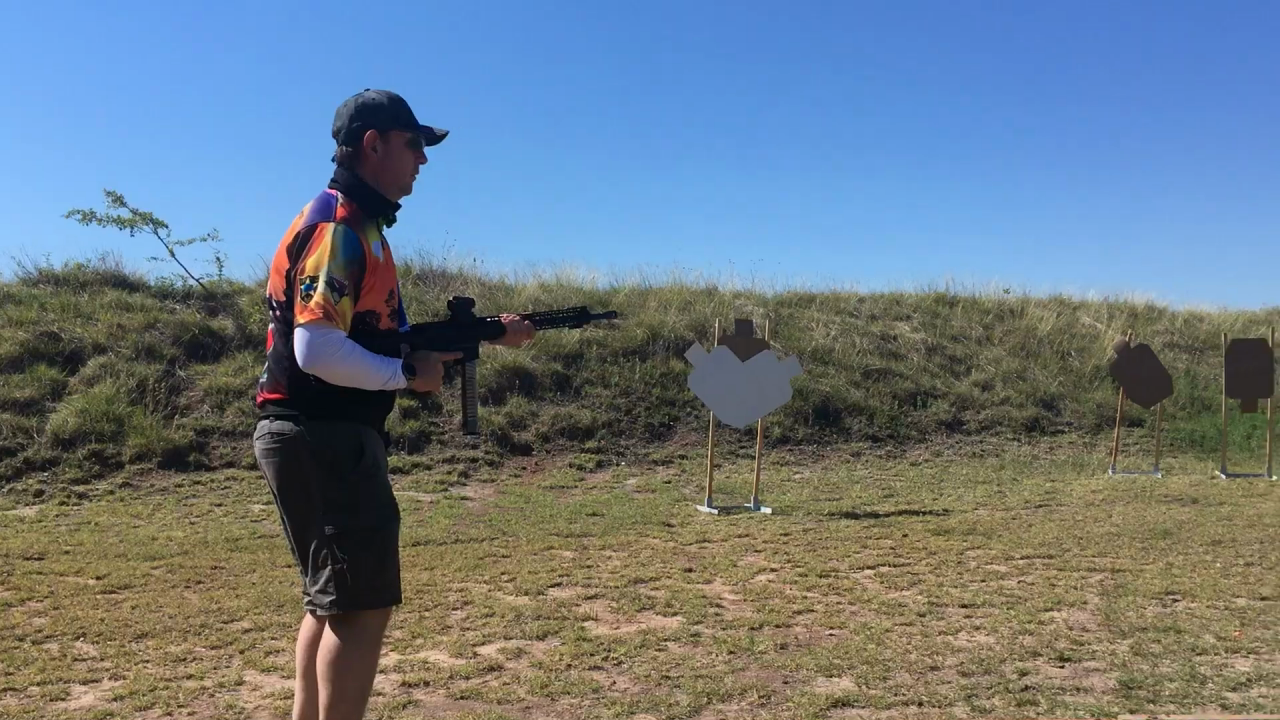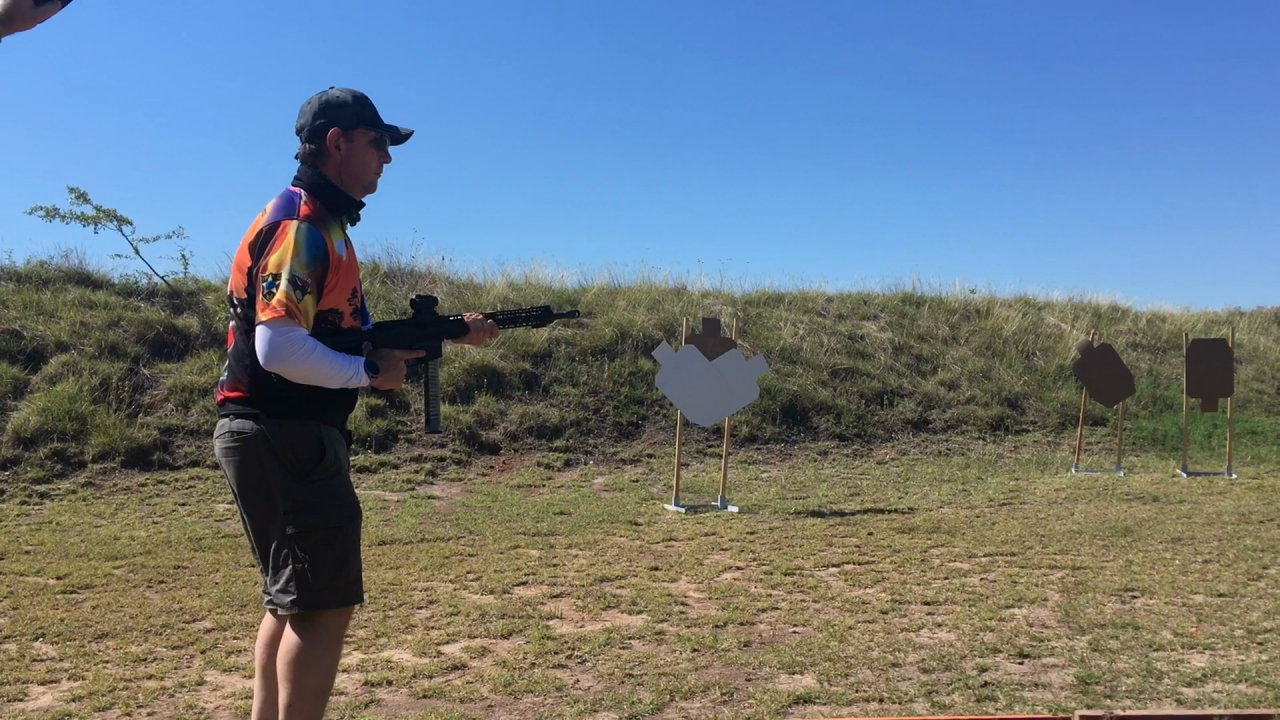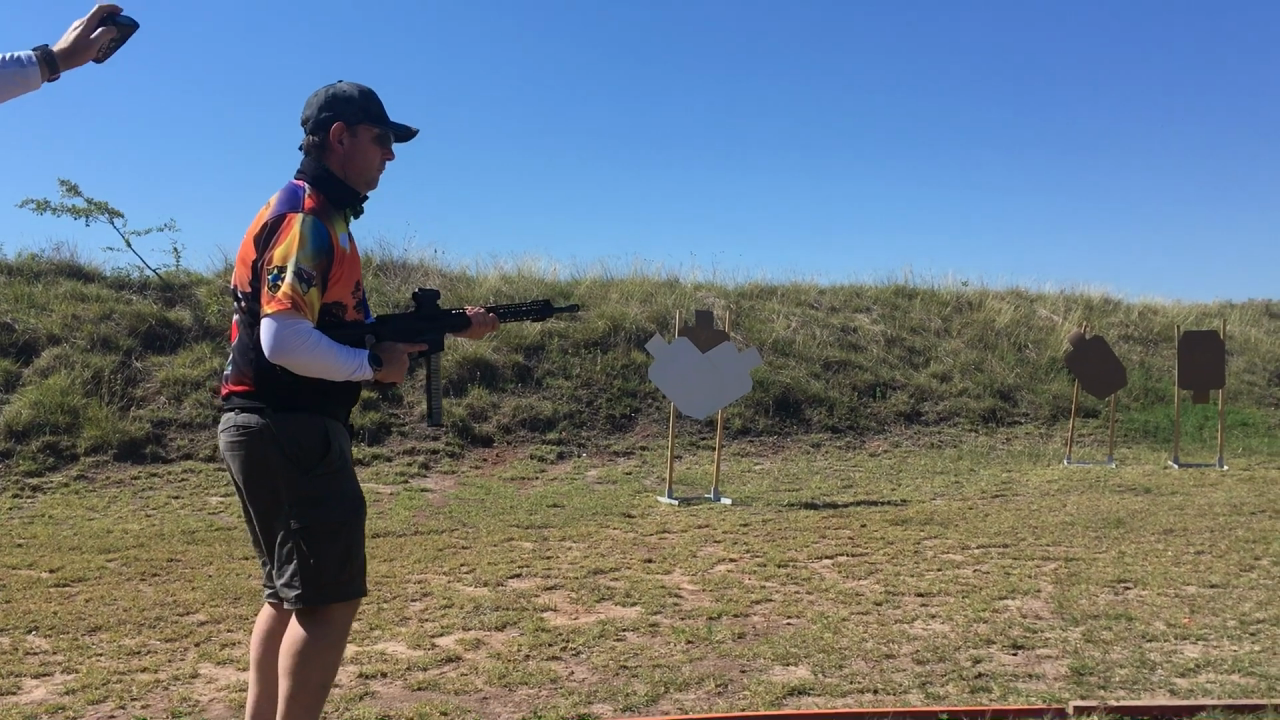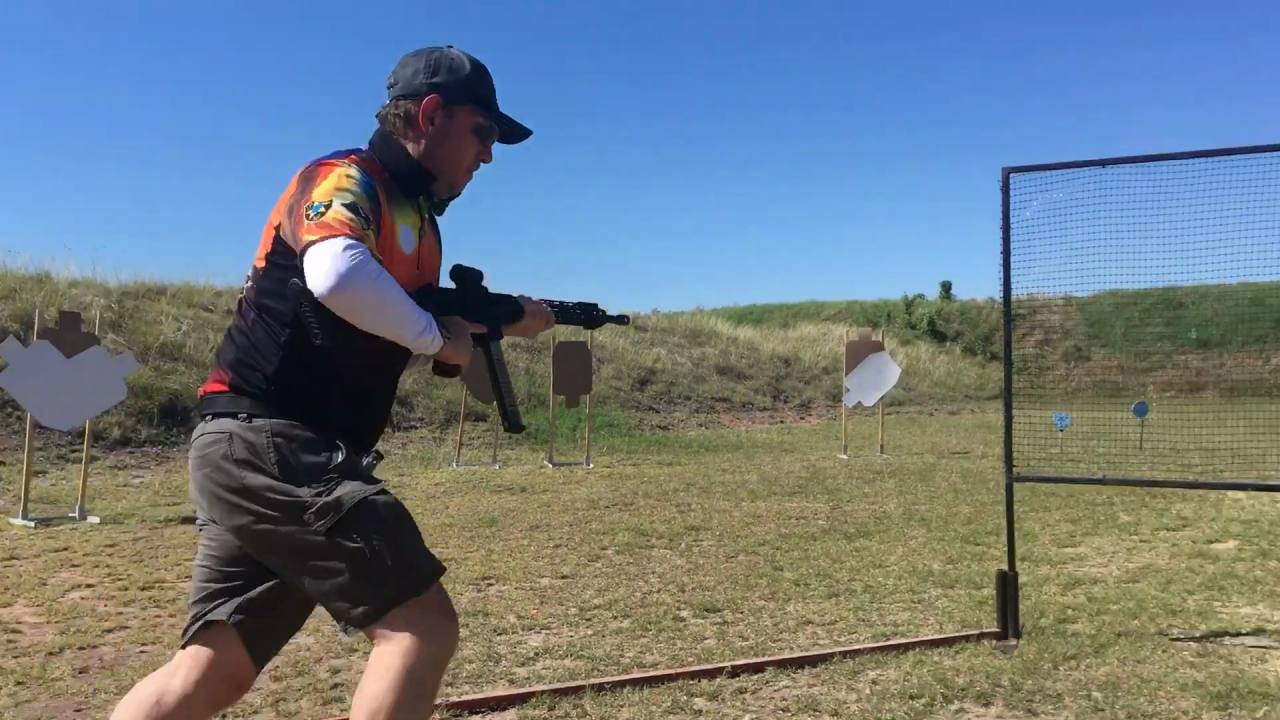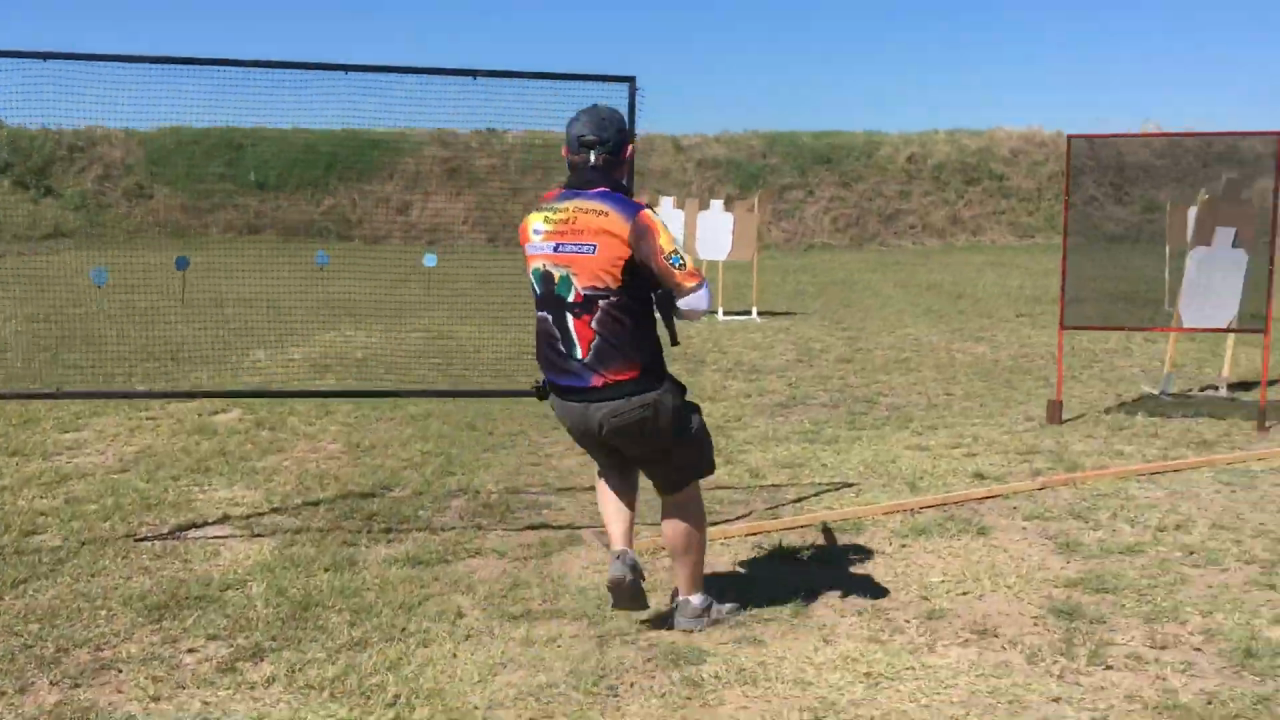
dt=1s
person 1, frame 1
left shoulder: (360, 226)
right shoulder: (337, 225)
left elbow: (388, 336)
right elbow: (318, 351)
left wrist: (486, 334)
right wrist: (409, 375)
left hip: (325, 439)
right hip: (323, 439)
left knee: (332, 600)
right knee: (364, 604)
person 1, frame 2
left shoulder: (324, 225)
right shoulder: (299, 223)
left elbow: (348, 335)
right elbow: (278, 349)
left wrist: (449, 333)
right wrist: (370, 373)
left hip: (284, 438)
right hip: (284, 440)
left knee: (292, 599)
right knee: (324, 604)
person 1, frame 3
left shoulder: (321, 219)
right shoulder: (304, 219)
left elbow: (344, 328)
right elbow: (284, 341)
right wrist: (374, 364)
left hip: (275, 432)
right hip: (287, 432)
left knee: (291, 594)
right knee: (330, 600)
person 1, frame 4
left shoulder: (416, 218)
right shoulder: (345, 180)
left elbow: (391, 311)
right elbow: (336, 275)
left wrist: (506, 321)
right wrist: (435, 336)
left hip: (301, 452)
right hip: (270, 442)
left knee: (219, 665)
right knee: (423, 628)
person 1, frame 5
left shoulder: (535, 218)
right shoulder: (635, 219)
right elbow: (695, 300)
left hip: (568, 398)
right hip: (635, 395)
left knee: (616, 472)
right knee: (679, 486)
left ankle: (621, 561)
right ankle: (691, 601)
